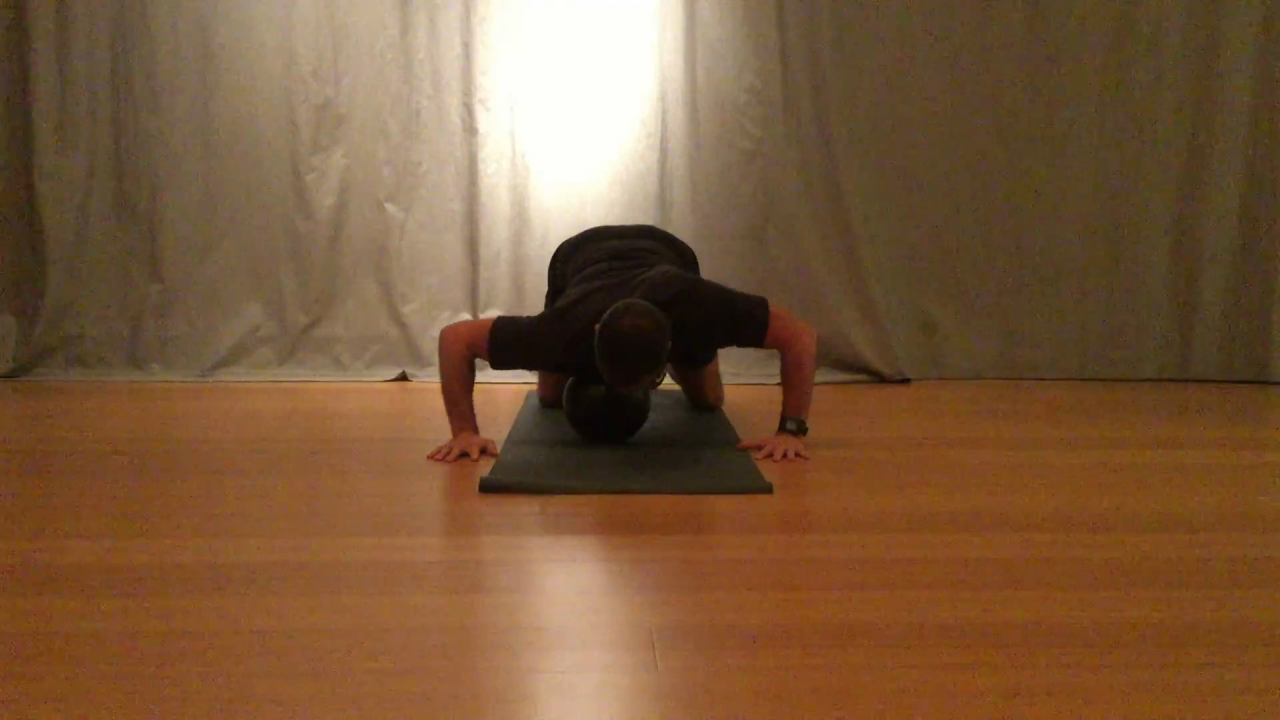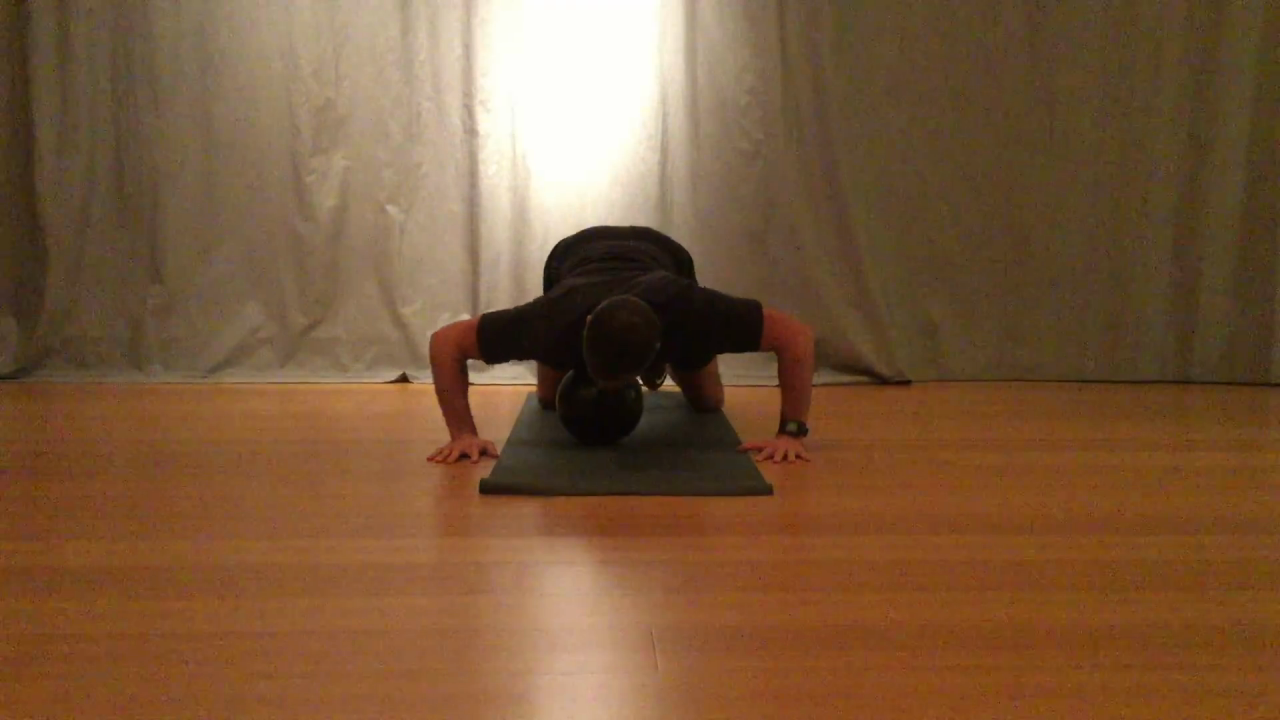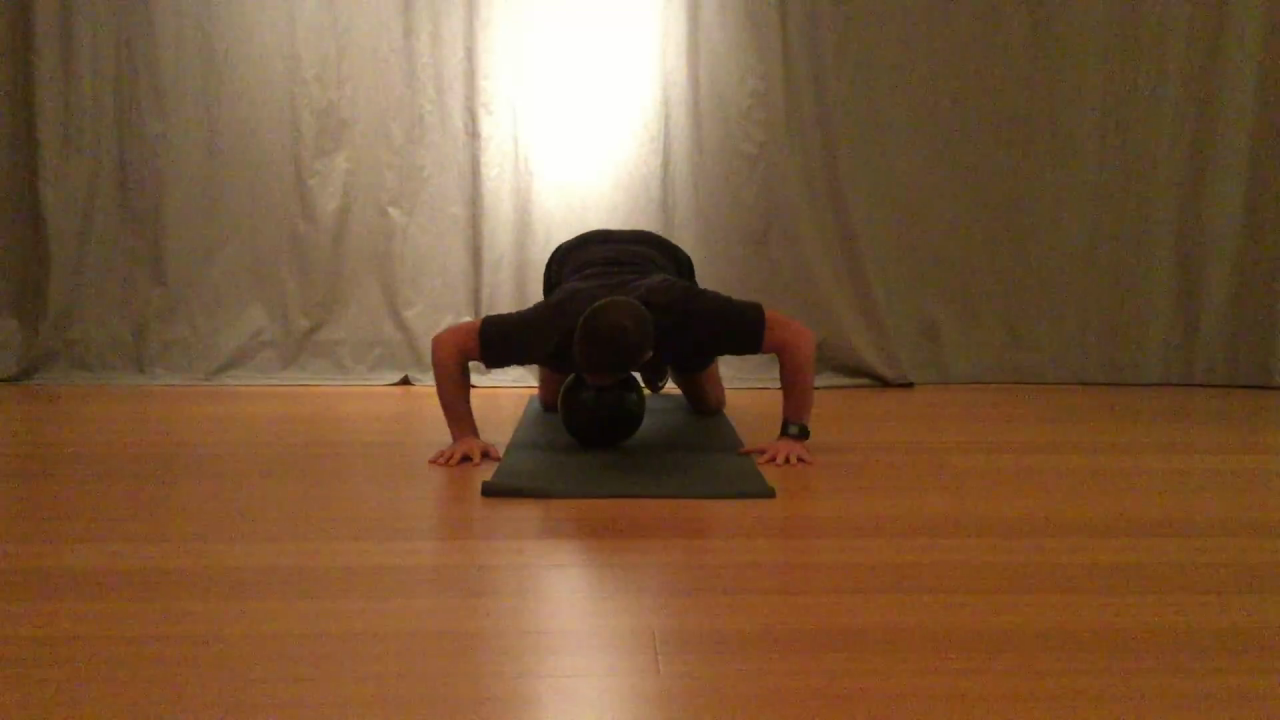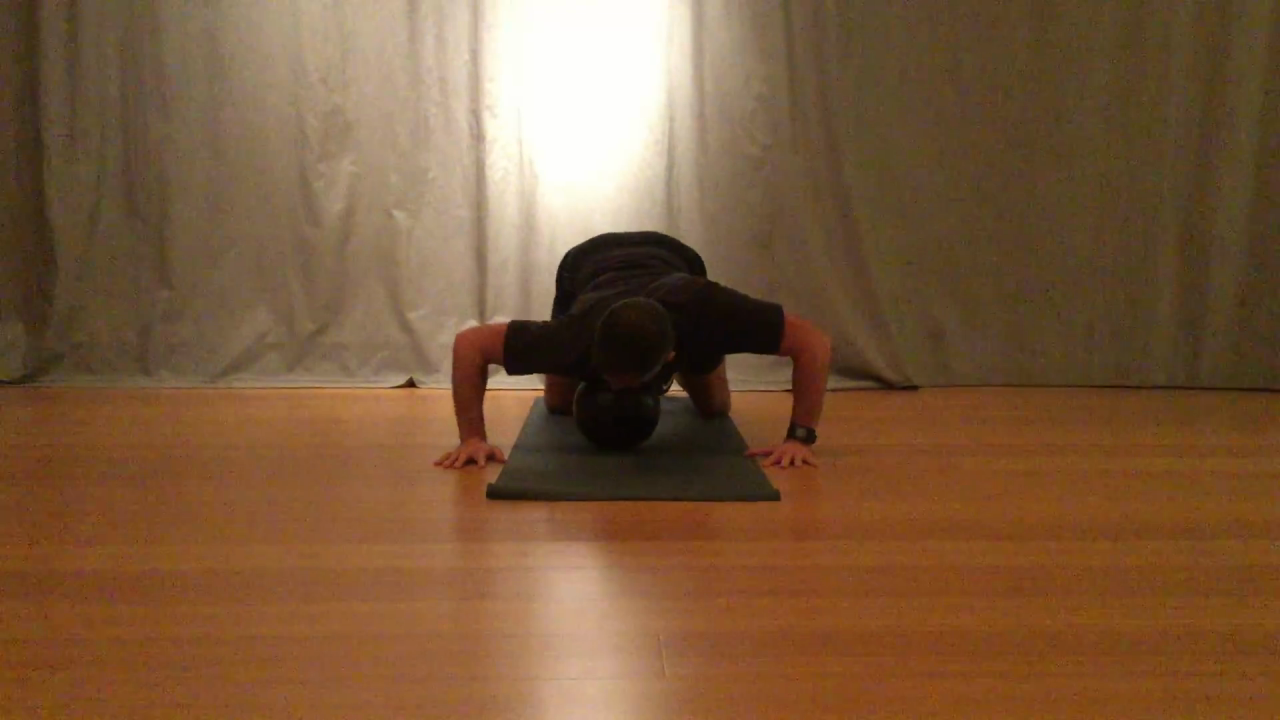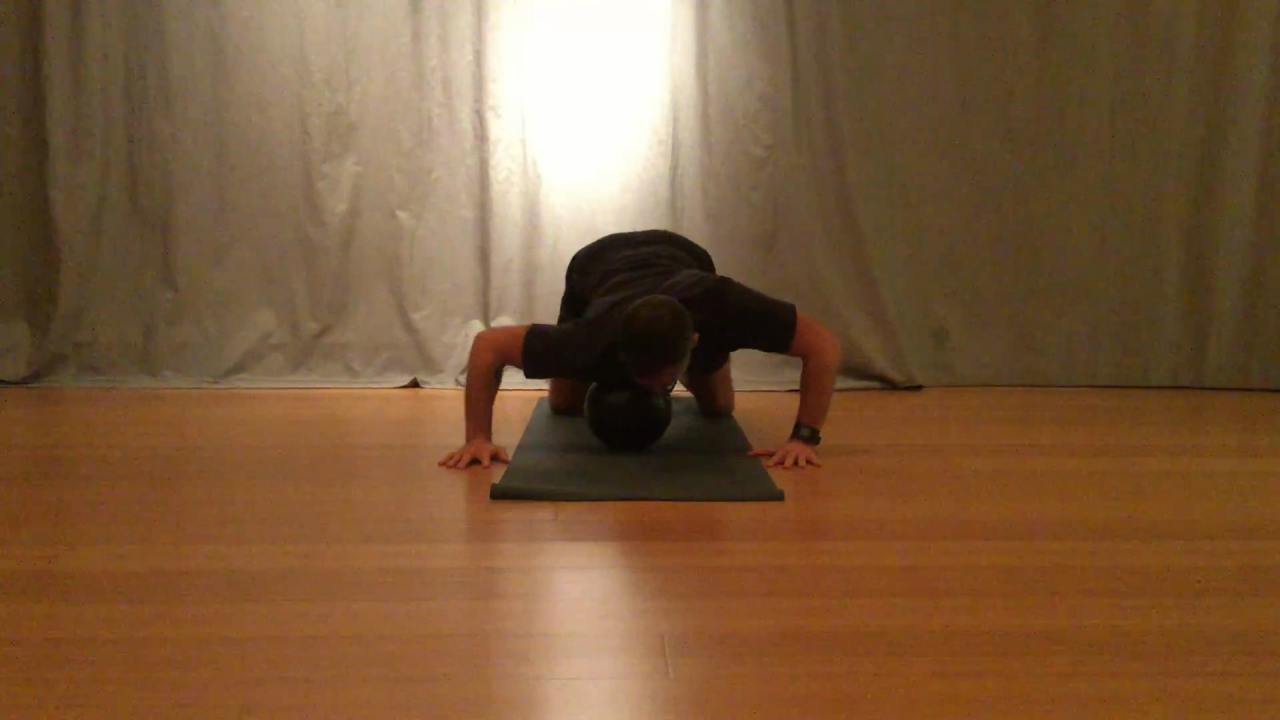
dt=0.3s
person 1, frame 1
left shoulder: (692, 304)
right shoulder: (566, 331)
left elbow: (800, 337)
right elbow: (454, 338)
left wrist: (792, 429)
right wrist: (464, 431)
left hip: (665, 254)
left knee: (708, 399)
right knee: (551, 398)
left ankle: (674, 369)
person 1, frame 2
left shoulder: (685, 308)
right shoulder: (554, 321)
left elbow: (797, 337)
right elbow: (444, 342)
left wrist: (791, 431)
right wrist: (462, 433)
left hip: (660, 256)
left knee: (708, 401)
right knee: (550, 399)
left ankle: (665, 366)
person 1, frame 3
left shoulder: (684, 310)
right shoulder: (555, 324)
left elbow: (798, 339)
right elbow: (446, 344)
left wrist: (793, 433)
right wrist: (464, 435)
left hip: (661, 259)
left knee: (709, 403)
right knee: (552, 402)
left ankle: (665, 367)
person 1, frame 4
left shoulder: (706, 310)
right shoulder: (577, 336)
left elbow: (814, 344)
right elbow: (468, 343)
left wrist: (799, 436)
right wrist: (472, 437)
left hip: (671, 262)
right hip: (586, 264)
left knee: (715, 405)
right knee: (558, 405)
left ankle: (678, 375)
person 1, frame 5
left shoulder: (720, 305)
right shoulder: (596, 338)
left elbow: (824, 345)
right elbow: (487, 345)
left wrist: (804, 437)
right wrist: (478, 437)
left hip: (681, 258)
right hip: (595, 266)
left knee: (718, 406)
right knee: (563, 405)
left ankle: (690, 379)
